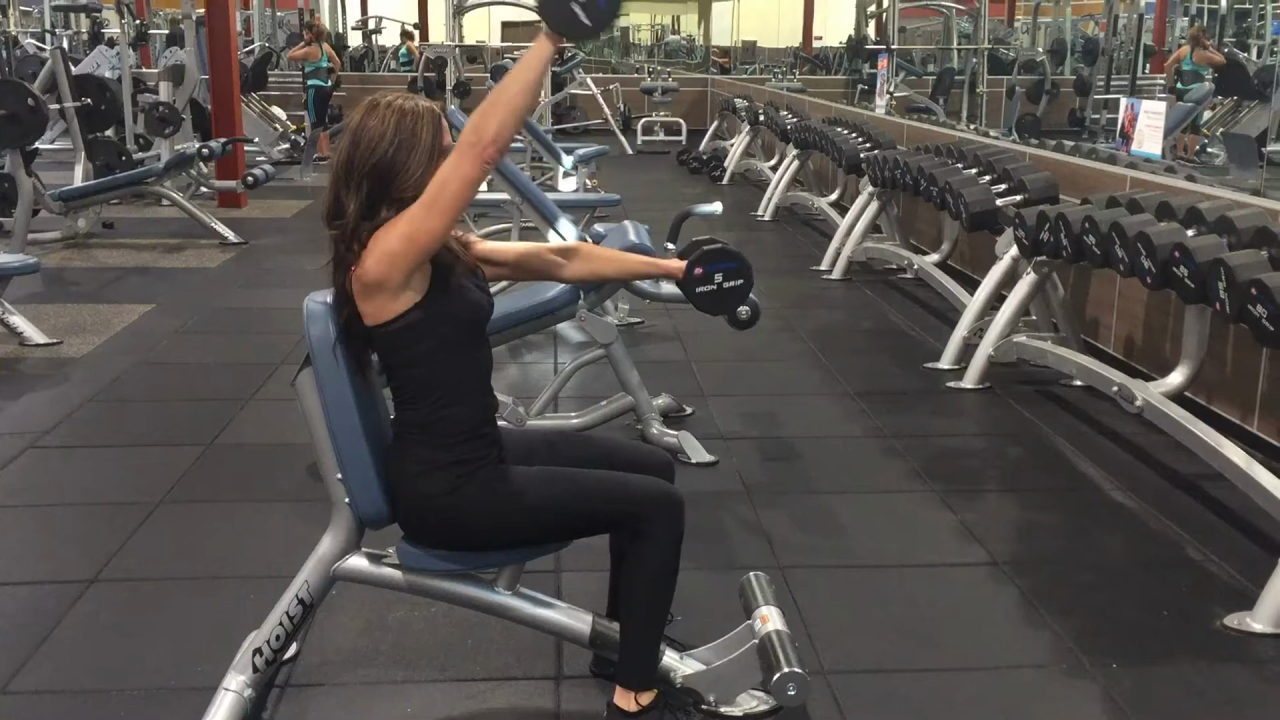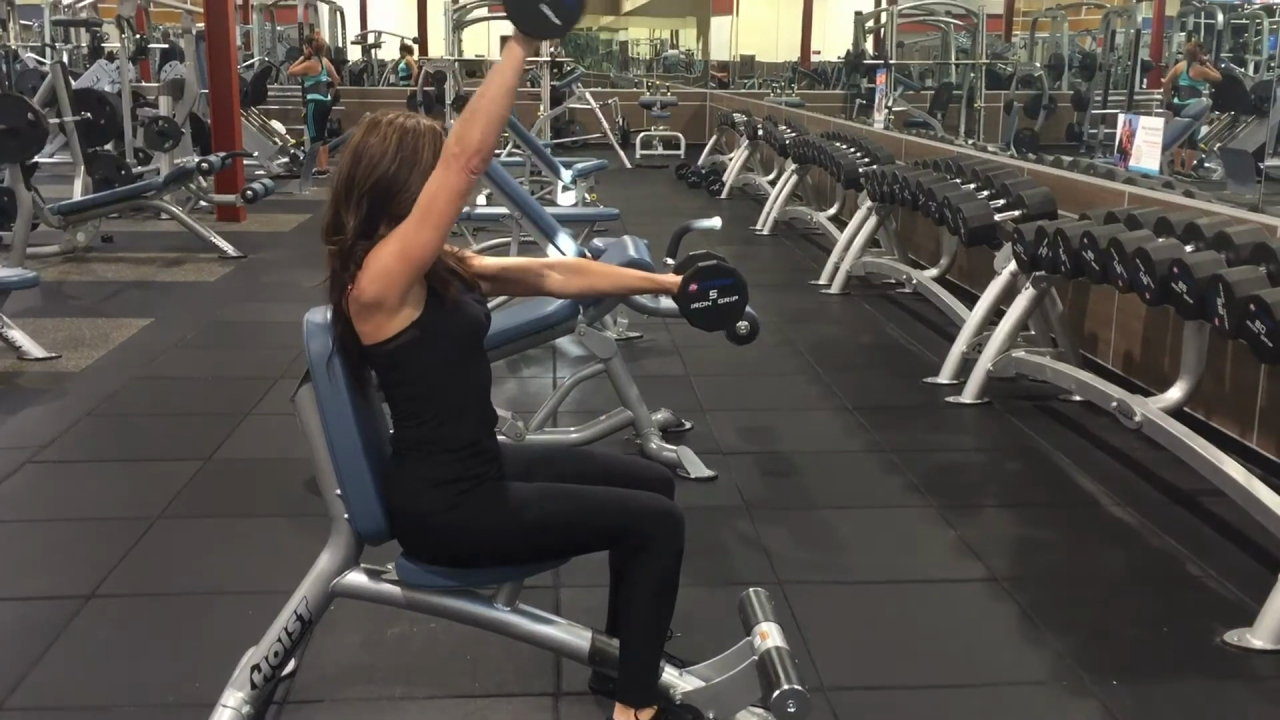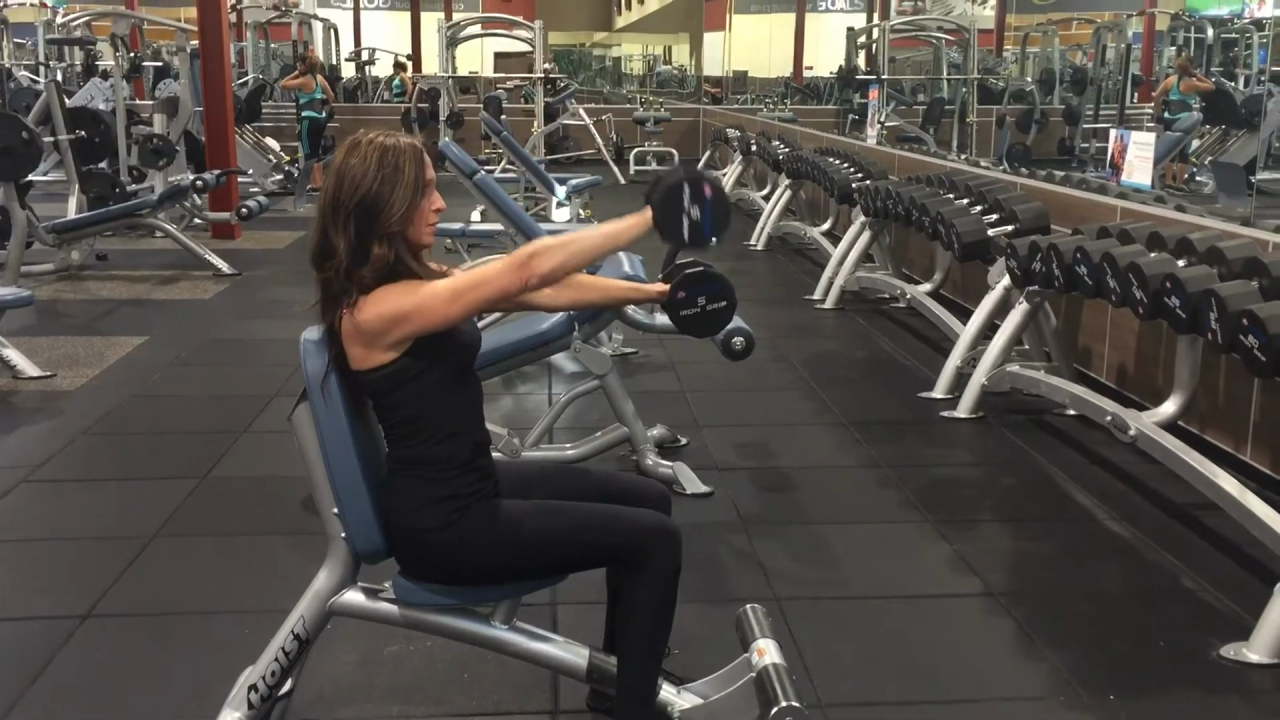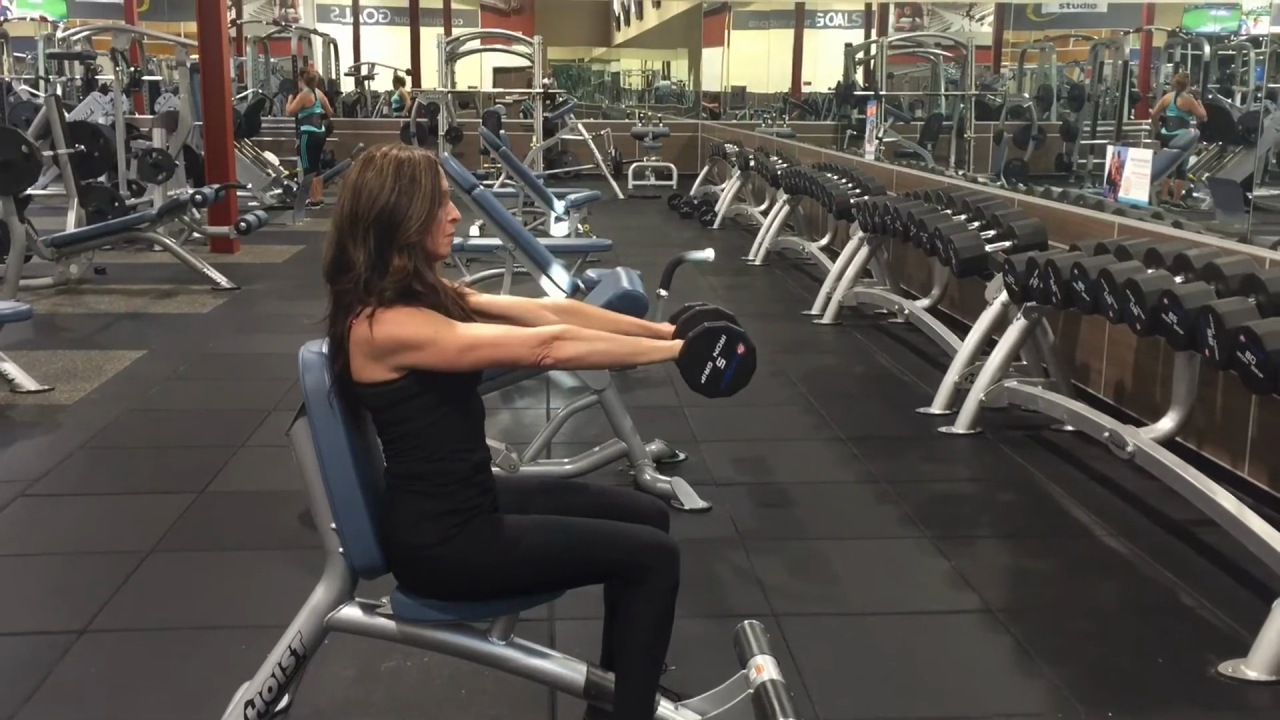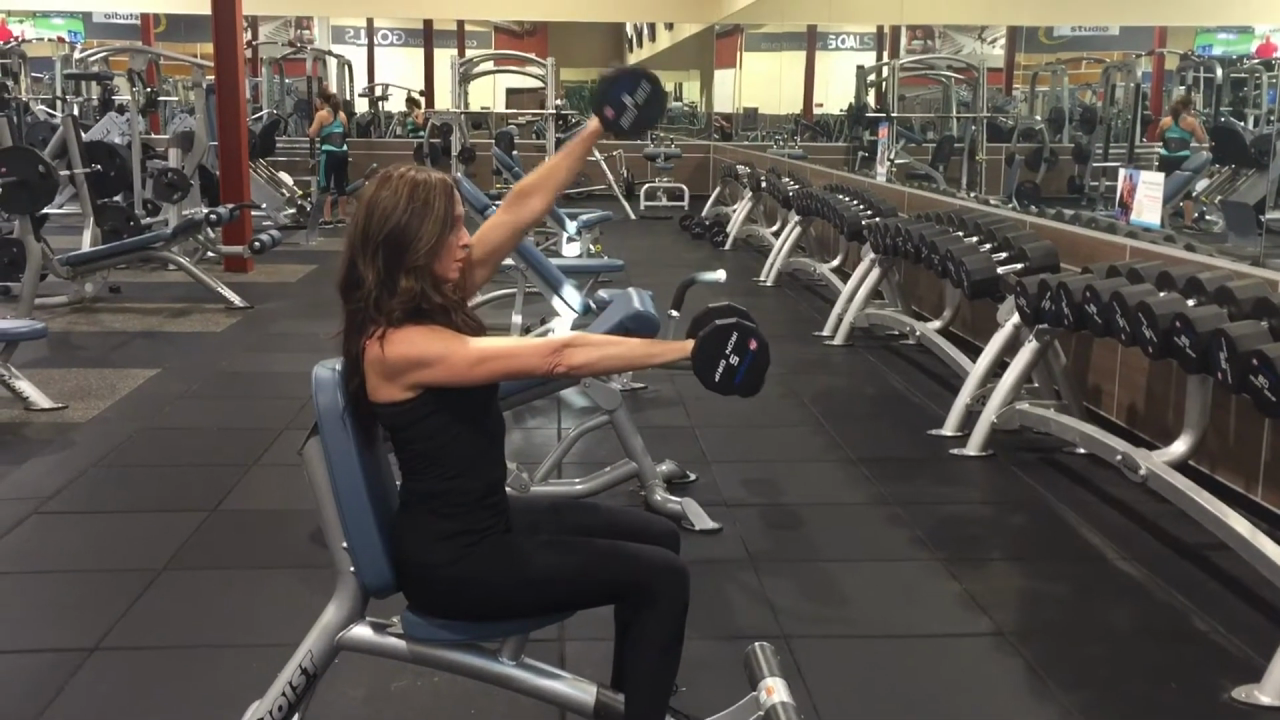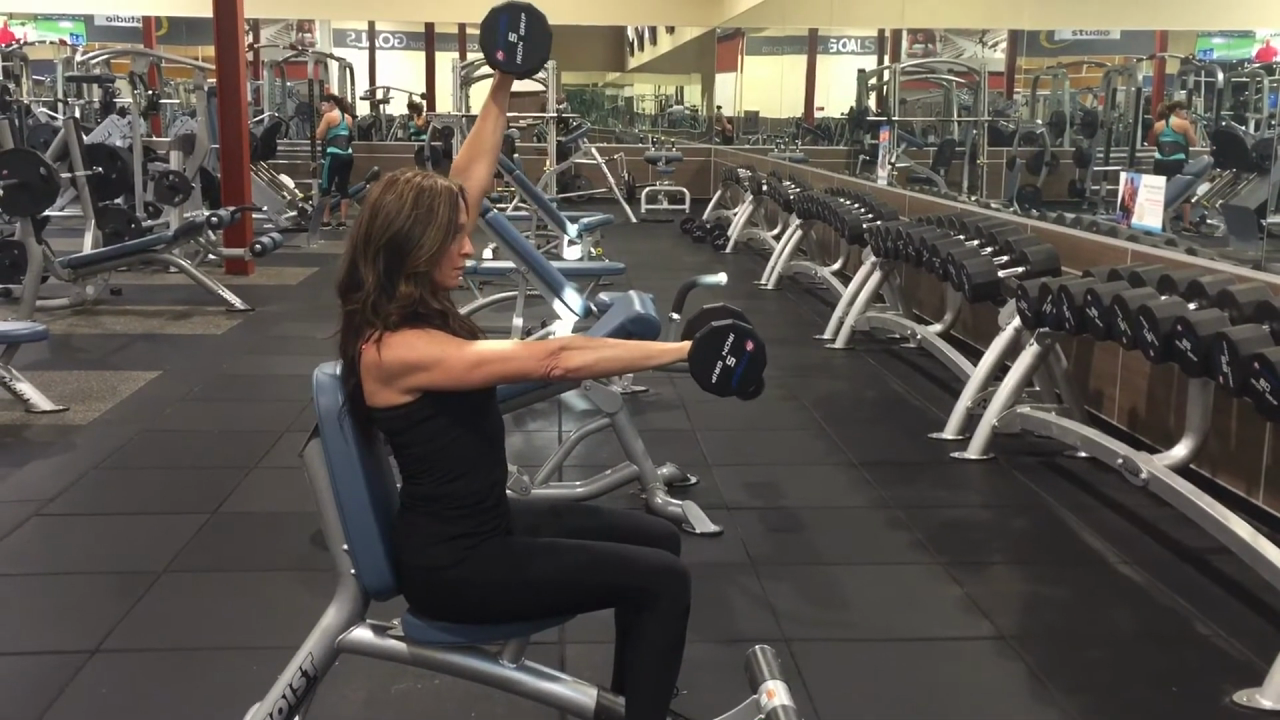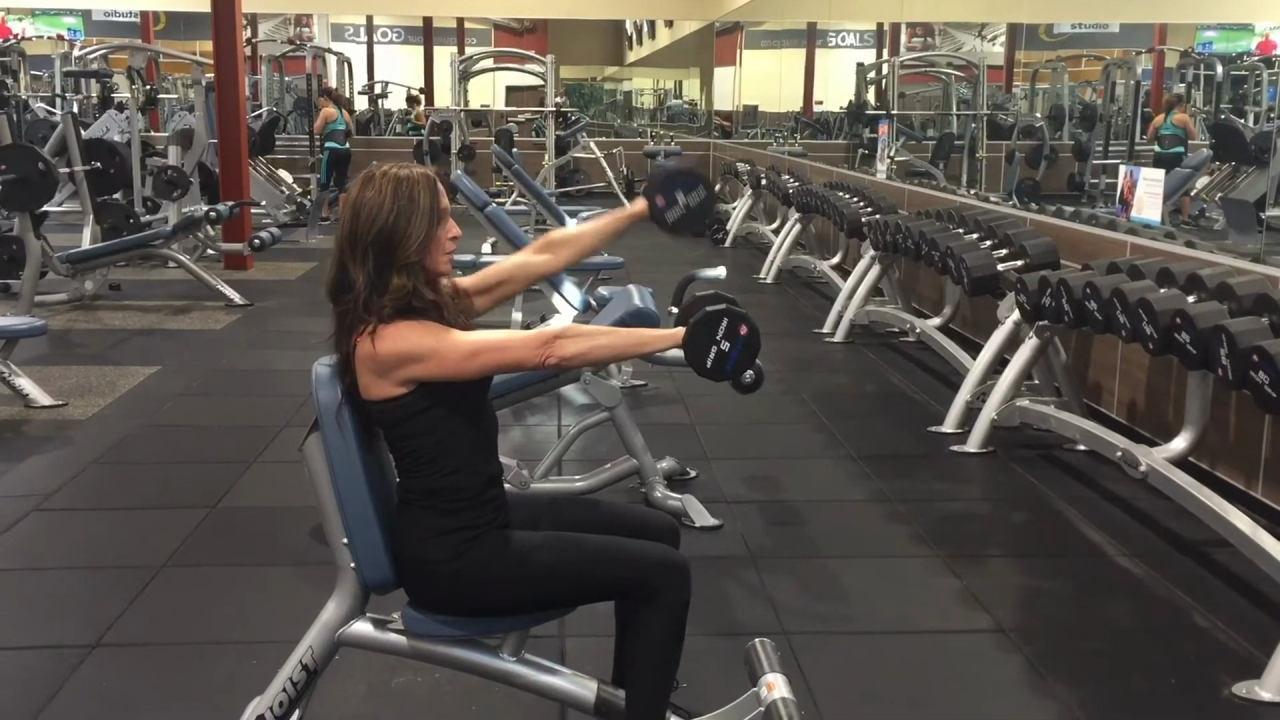
dt=0.7s
person 1, frame 1
left shoulder: (435, 255)
right shoulder: (383, 261)
left elbow: (559, 259)
right elbow: (480, 151)
left wrist: (669, 268)
right wrist: (547, 40)
left hip: (475, 452)
right hip: (445, 489)
left knee: (652, 467)
right knee: (656, 506)
left ankle: (624, 641)
person 1, frame 2
left shoulder: (434, 269)
right shoulder: (380, 279)
left elbow: (557, 273)
right elbow: (466, 160)
left wrist: (666, 282)
right wrist: (519, 47)
left hip: (475, 468)
right hip: (444, 506)
left knee: (652, 483)
right knee: (658, 523)
left ankle: (622, 656)
person 1, frame 3
left shoulder: (412, 279)
right shoulder: (375, 310)
left elbow: (533, 285)
right elbow: (526, 271)
left wrist: (653, 290)
right wrist: (649, 218)
left hip: (470, 483)
right hip: (442, 524)
left knee: (648, 501)
right knee: (654, 539)
person 1, frame 4
left shoulder: (423, 295)
right shoulder: (384, 325)
left elbow: (547, 312)
right elbow: (546, 347)
left wrist: (660, 328)
right wrist: (675, 349)
left hip: (468, 499)
right hip: (440, 539)
left knee: (646, 516)
right knee: (653, 556)
person 1, frame 5
left shoulder: (432, 299)
right shoulder: (398, 346)
left elbow: (523, 208)
right elbow: (556, 356)
left wrist: (593, 133)
right wrist: (686, 348)
left hip: (482, 518)
right hip: (452, 559)
left knee: (657, 538)
right knee: (663, 576)
person 1, frame 6
left shoulder: (415, 308)
right shoulder: (396, 349)
left elbow: (471, 179)
right elbow: (551, 359)
left wrist: (500, 91)
right wrist: (684, 350)
left hip: (482, 522)
right hip: (453, 561)
left knee: (657, 540)
right knee: (663, 580)
person 1, frame 7
left shoulder: (431, 301)
right shoulder: (389, 341)
left elbow: (540, 256)
right elbow: (548, 349)
left wrist: (639, 209)
right wrist: (678, 336)
left hip: (481, 515)
right hip: (452, 555)
left knee: (656, 533)
right knee: (664, 574)
